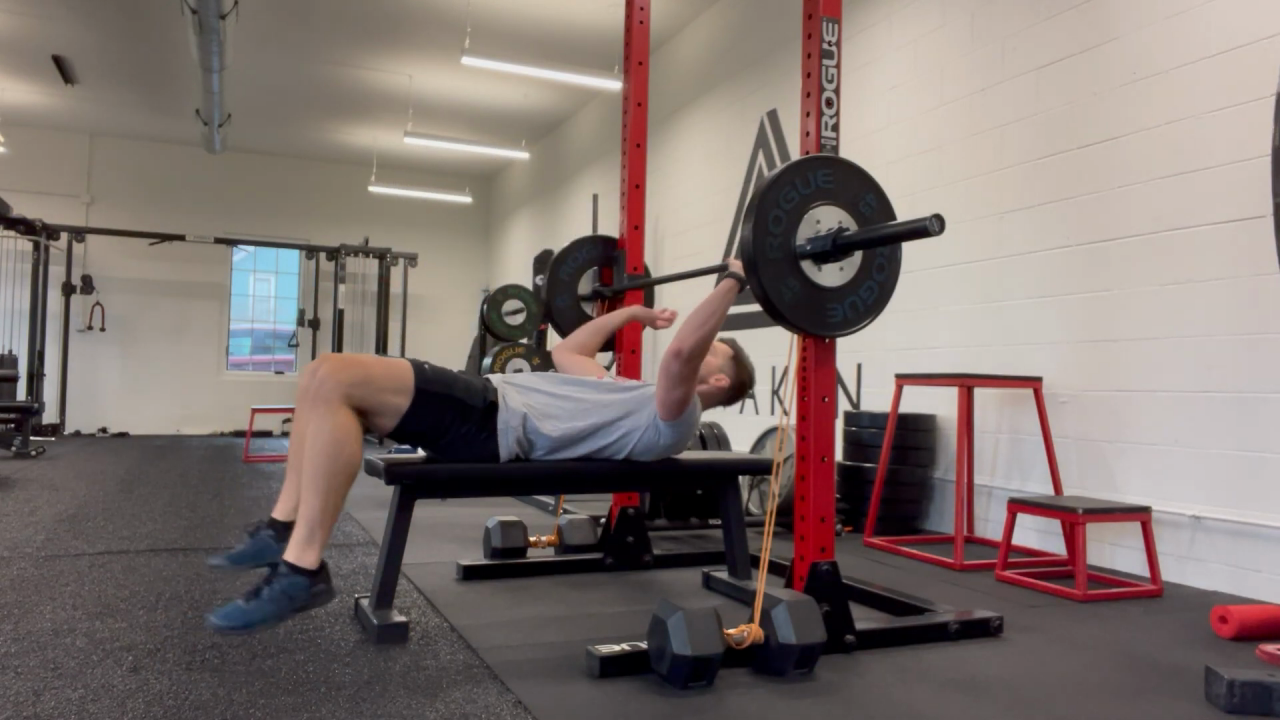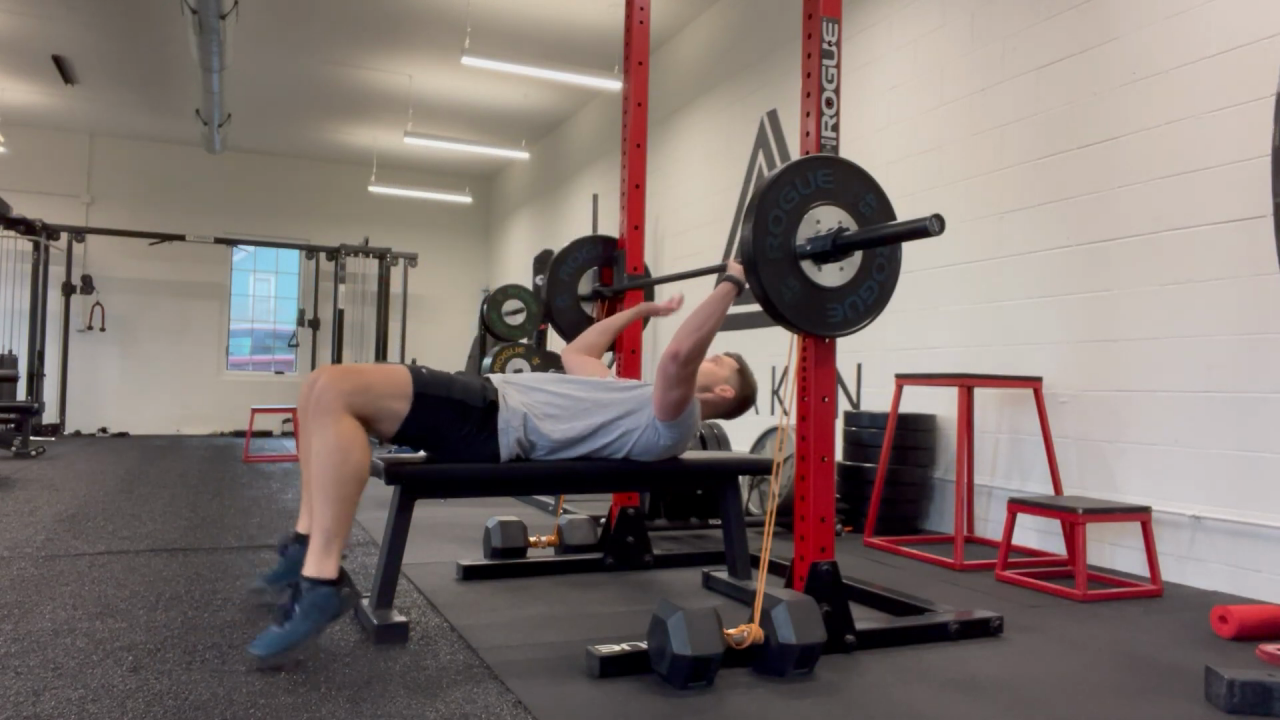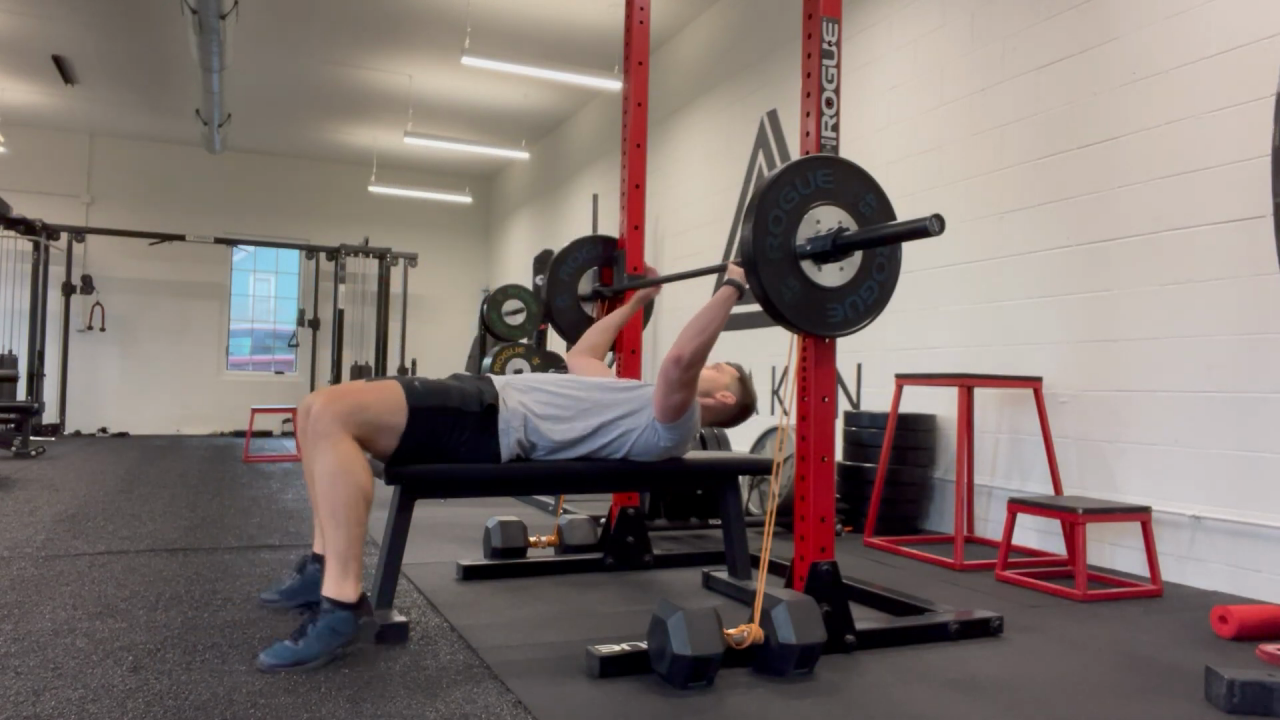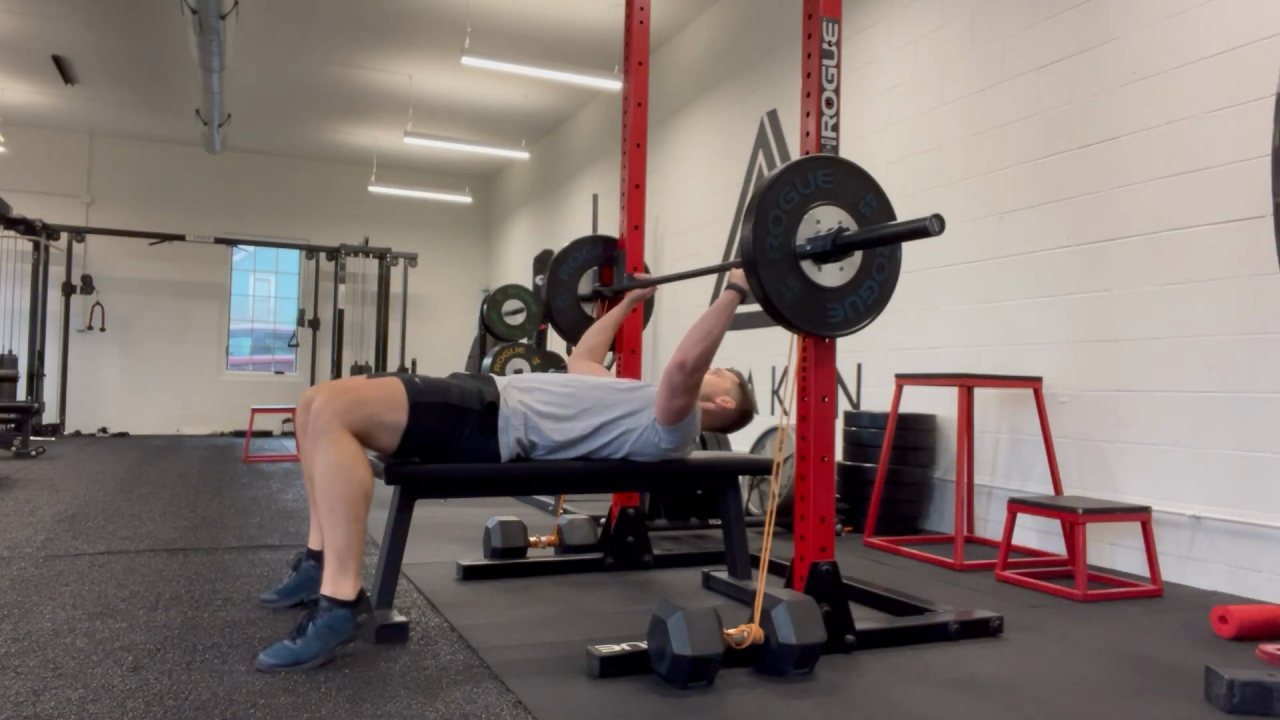
dt=0.1s
person 1, frame 1
left shoulder: (671, 424)
right shoulder: (629, 389)
left elbow: (681, 353)
right elbow: (569, 351)
left wrist: (734, 280)
right wrist: (631, 313)
left hip: (494, 428)
right hip: (483, 396)
left knee: (330, 378)
right knee: (327, 377)
left ankle: (301, 570)
right ankle: (283, 530)
person 1, frame 2
left shoulder: (672, 422)
right shoulder: (635, 394)
left elbow: (677, 352)
right elbow: (578, 352)
left wrist: (731, 282)
right wrist: (638, 310)
left hip: (495, 425)
right hip: (490, 396)
left knee: (334, 391)
right knee: (323, 388)
left ankle: (322, 581)
right ankle: (308, 543)
person 1, frame 3
left shoulder: (673, 424)
right shoulder: (636, 399)
left elbow: (680, 359)
right elbow: (581, 356)
left wrist: (732, 287)
right wrist: (632, 303)
left hip: (495, 428)
right hip: (488, 401)
left knee: (330, 414)
right knee: (320, 409)
left ankle: (342, 603)
right ankle: (326, 561)
person 1, frame 4
left shoulder: (674, 427)
right shoulder: (634, 402)
left elbow: (681, 364)
right elbow: (580, 359)
left wrist: (734, 291)
right wrist: (628, 302)
left hip: (496, 426)
right hip: (489, 398)
left knee: (332, 411)
right knee: (317, 403)
left ankle: (340, 601)
right ankle: (322, 559)
